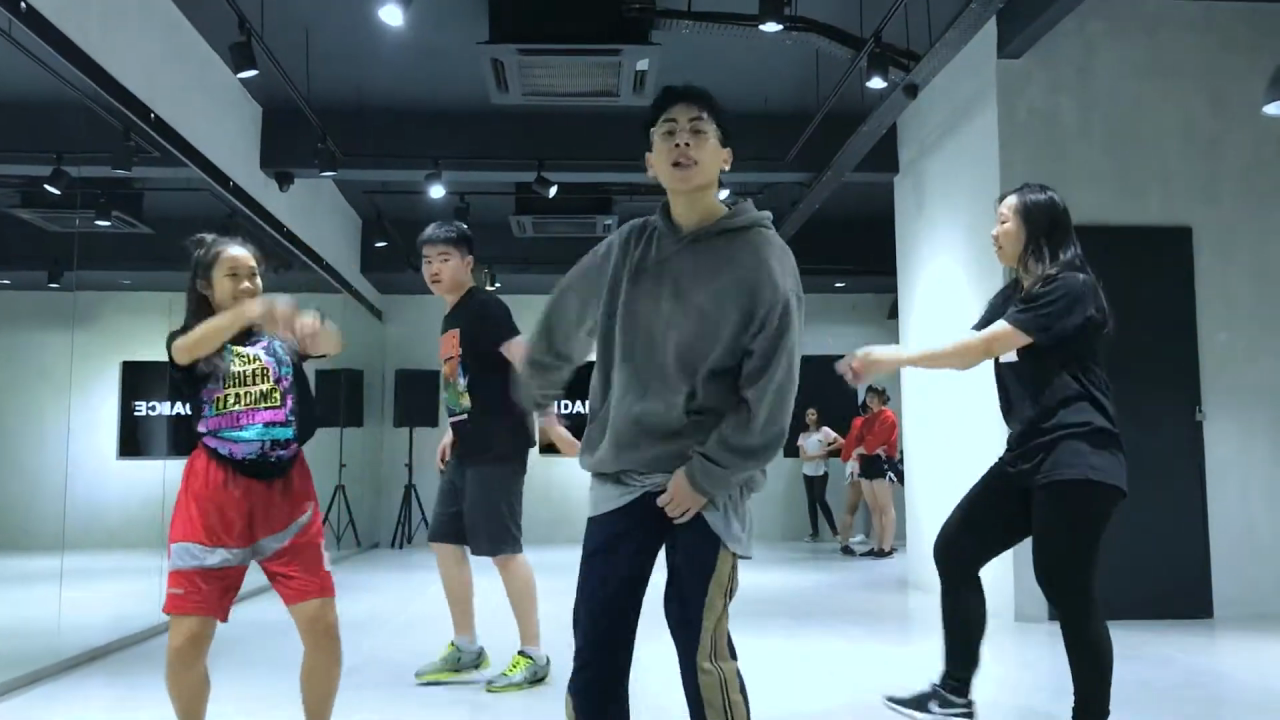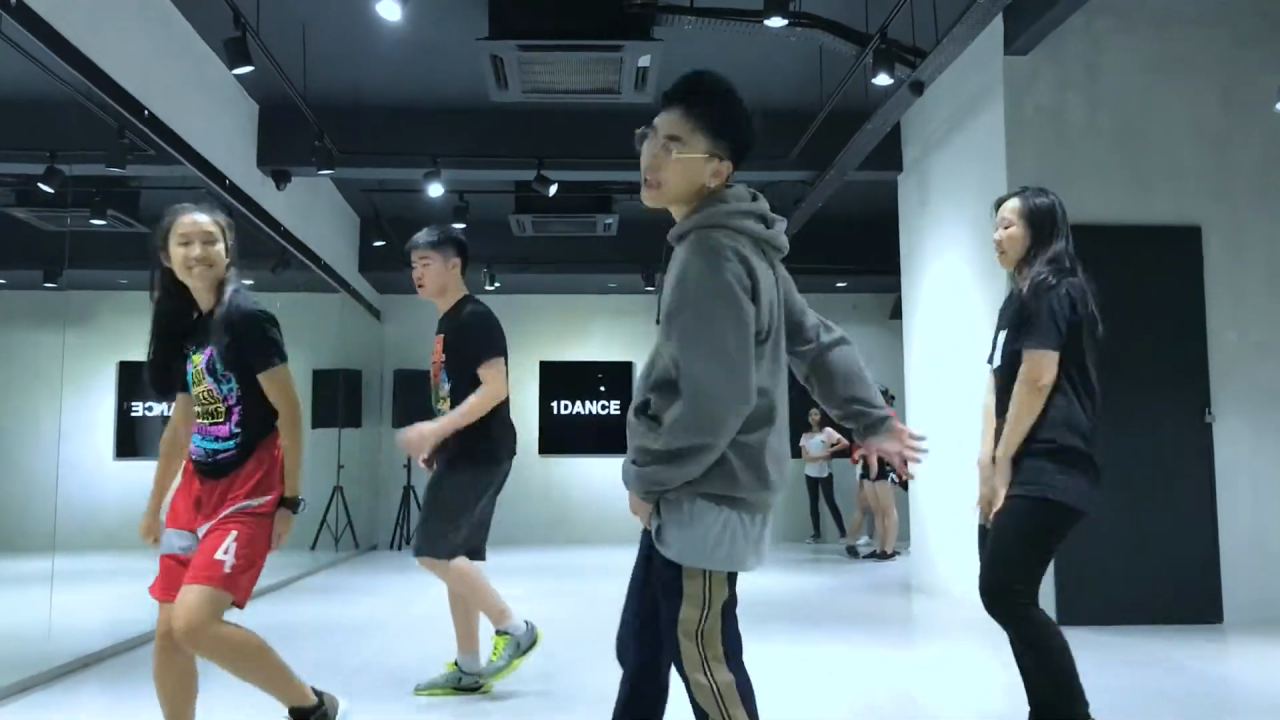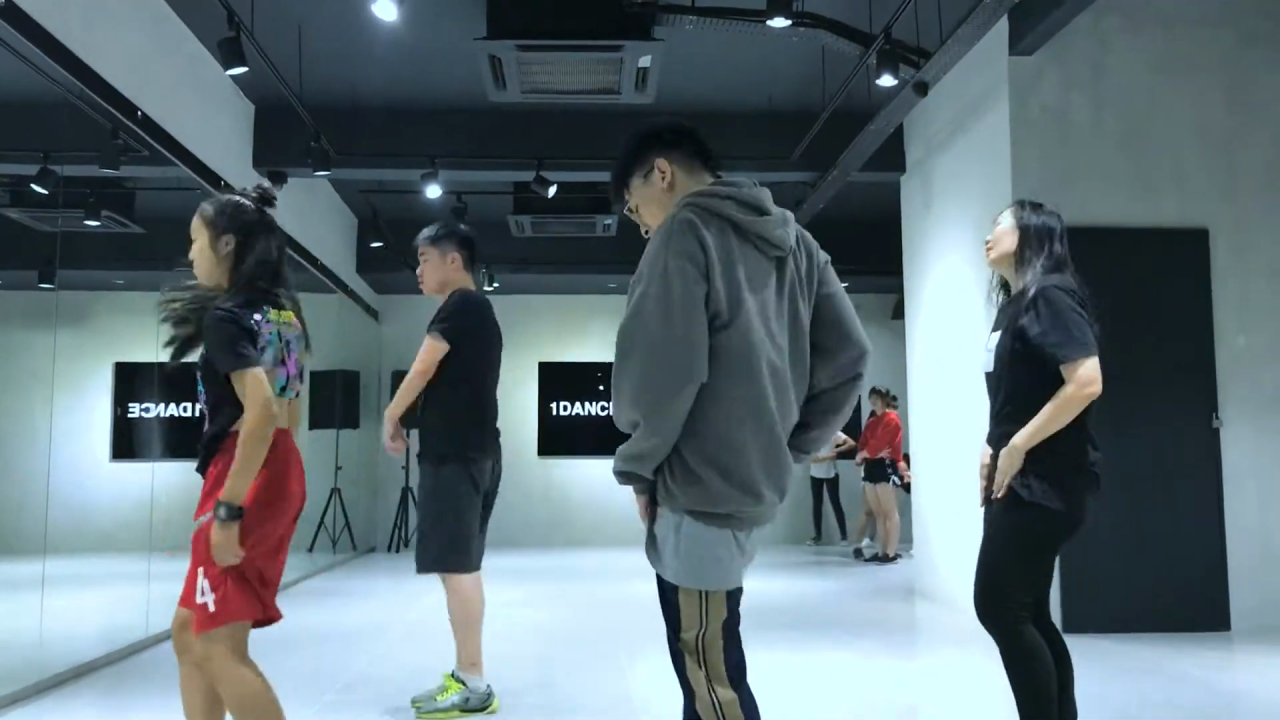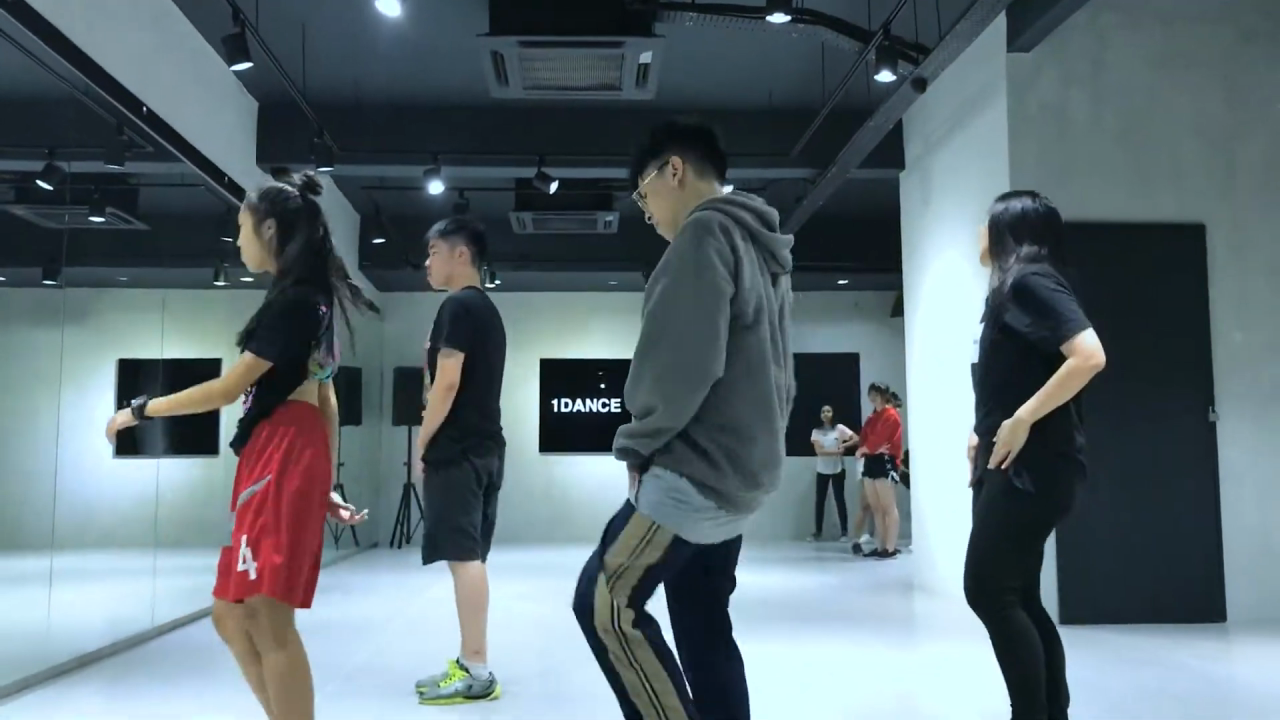
dt=0.3s
person 1, frame 1
left shoulder: (761, 256)
right shoulder: (627, 248)
left elbow: (771, 392)
right elbow: (566, 325)
left wrist: (704, 474)
right wrist: (534, 386)
left hip: (711, 487)
right hip: (621, 481)
left knee: (702, 649)
right knee: (599, 643)
person 1, frame 2
left shoulder: (710, 252)
right shoulder: (741, 242)
left elbow: (715, 398)
right elbow: (816, 341)
left wrist: (647, 477)
right wrist: (870, 418)
left hip: (708, 495)
right hip: (699, 488)
left knee: (703, 655)
right knee: (641, 644)
person 1, frame 3
left shoulder: (685, 233)
right shoulder: (793, 242)
left elbow: (659, 372)
right elbow: (847, 360)
left wrist: (638, 465)
right wrist: (787, 447)
left hip: (700, 491)
right hip: (754, 480)
left knee: (708, 669)
right knee: (703, 656)
person 1, frame 4
left shoulder: (705, 234)
right shoulder: (763, 250)
left elbow: (682, 362)
left wrist: (640, 442)
left hip: (694, 471)
right hip: (736, 473)
left knee: (604, 597)
right knee: (704, 626)
person 2, frame 1
left shoulder: (1072, 289)
right shoulder: (1010, 296)
left elbow: (980, 348)
right elbow: (970, 351)
left wrist: (891, 358)
right wrist: (889, 359)
left hip: (1076, 460)
right hip: (1025, 458)
left knee: (1067, 592)
right knee: (955, 549)
person 2, frame 2
left shoulder: (1053, 289)
right shoulder: (1016, 300)
left elbow: (1037, 378)
left wrist: (1003, 459)
right wrist: (987, 458)
left hip: (1050, 468)
right hip: (1017, 469)
left knee: (1002, 593)
right knee: (1014, 598)
person 2, frame 3
left shoulder: (1050, 294)
right shoulder: (1012, 303)
left elbow: (1086, 384)
left wrist: (1017, 448)
right wrist: (992, 450)
left hip: (1045, 479)
right hip: (1016, 478)
left knee: (999, 605)
right knee: (1026, 612)
person 2, frame 4
left shoulder: (1032, 281)
right shoulder: (1008, 289)
left elbow: (1089, 356)
left wrist: (1021, 421)
right wrist: (980, 432)
left hip: (1032, 466)
right hip: (1004, 465)
left knee: (989, 590)
right knee: (1016, 596)
person 3, frame 1
left shoulder: (282, 339)
right shoulder: (189, 347)
left elbow: (332, 342)
right elbow: (187, 347)
left wrist: (311, 327)
right wrist: (251, 312)
left hip: (285, 490)
right hip: (213, 493)
left knee: (322, 627)
right knee: (185, 644)
person 3, frame 2
left shoulder: (245, 315)
right shoulder: (180, 328)
left elbow: (289, 411)
left wrist: (291, 500)
right wrist: (154, 503)
left hip: (253, 483)
right hip: (201, 485)
left knee: (192, 622)
right knee: (168, 633)
person 3, frame 3
left shoulder: (226, 315)
right shoulder: (280, 312)
left elbow: (259, 413)
left wrist: (230, 510)
left hip: (247, 480)
right hip: (270, 474)
left knee: (219, 648)
right knee: (189, 635)
person 3, frame 4
left shoulder: (292, 300)
right shoulder: (313, 300)
left elbow: (228, 389)
right elbow: (323, 399)
left wrist: (141, 409)
right wrist: (323, 485)
left hip: (279, 455)
right hip: (294, 457)
left knee: (268, 619)
right knee: (231, 616)
person 4, frame 1
left shoulder: (484, 306)
right shoulder: (451, 317)
right wrist: (452, 433)
left hip: (495, 449)
right hip: (466, 450)
left knee: (503, 549)
right knee: (445, 543)
left ankle: (531, 655)
right ankle: (465, 648)
person 4, frame 2
left shoulder: (474, 317)
right shoulder: (449, 323)
left elbow: (496, 387)
left wrist: (439, 427)
right wrist: (436, 442)
left hip: (477, 454)
right hip: (460, 453)
left knee: (435, 551)
right knee: (460, 554)
left ankle: (513, 627)
right ankle: (469, 666)
person 4, frame 3
left shoulder: (462, 305)
right shoulder: (473, 311)
left elbow: (422, 370)
left wrist: (391, 417)
left hip: (453, 454)
right hip: (475, 453)
left knee: (455, 568)
right knee: (459, 566)
right ankle: (467, 675)
person 4, frame 4
left shoulder: (458, 306)
right shoulder: (486, 309)
left elbow: (447, 383)
left wrist: (421, 440)
left hip: (456, 449)
right hip: (483, 446)
left knee: (463, 556)
right knee: (468, 556)
left ankle: (477, 671)
right ankle: (468, 663)
